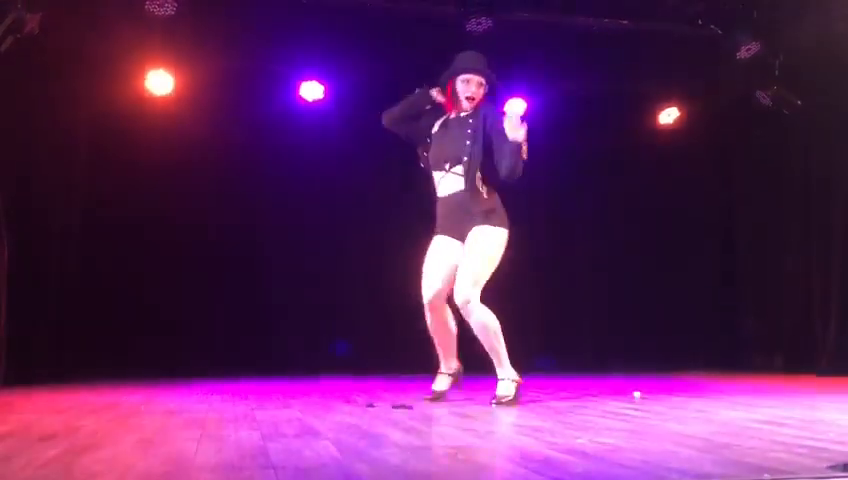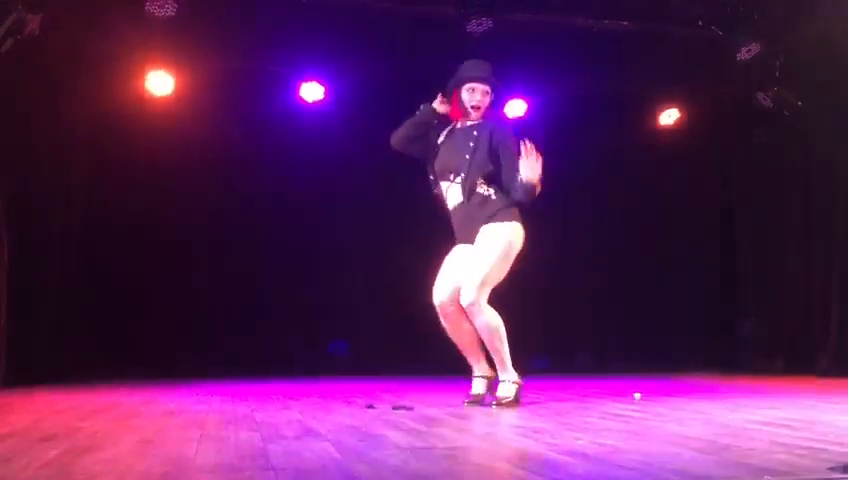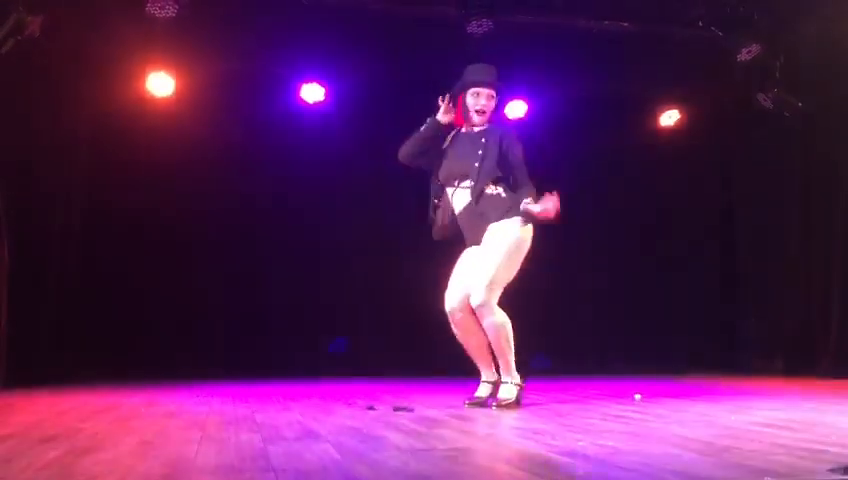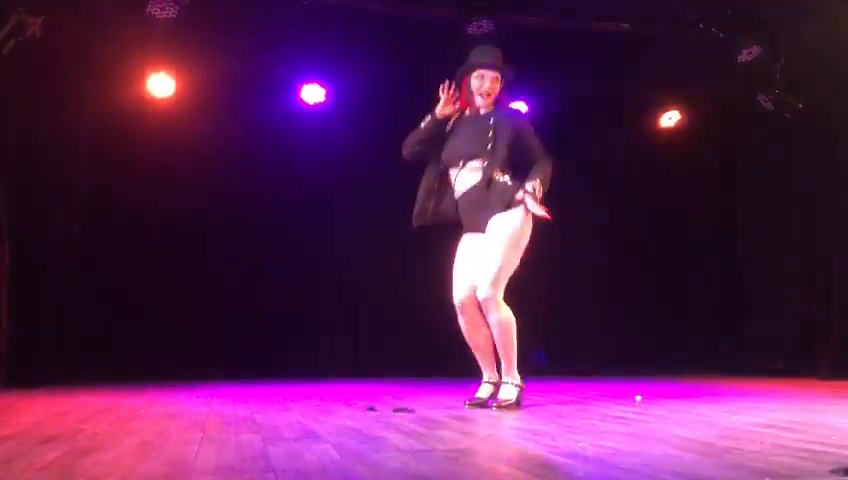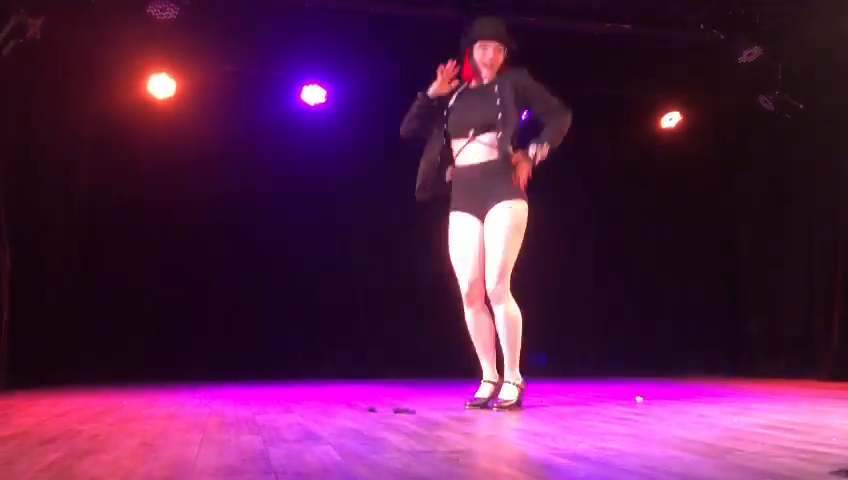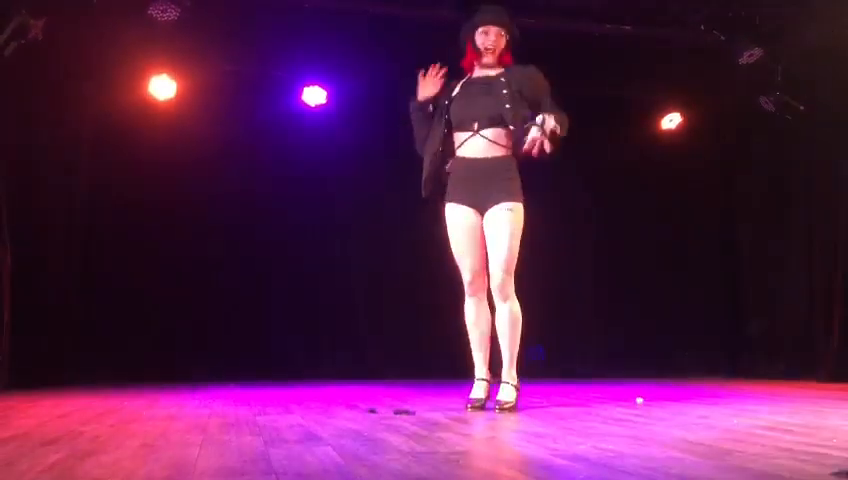
dt=0.1s
person 1, frame 1
left shoulder: (489, 120)
right shoulder: (436, 122)
left elbow: (506, 171)
right elbow: (390, 120)
left wrist: (516, 143)
right wrist: (429, 97)
left hip: (484, 221)
right hip: (449, 227)
left knee: (466, 297)
right knee: (431, 295)
left ankle: (507, 375)
right ankle: (448, 368)
person 1, frame 2
left shoulder: (496, 129)
right shoulder: (442, 133)
left elbow: (514, 187)
right elbow: (398, 142)
left wrist: (529, 179)
right wrist: (434, 110)
left hip: (498, 222)
right hip: (466, 233)
left knee: (471, 297)
right knee: (443, 300)
left ankle: (508, 377)
right ankle: (481, 372)
person 1, frame 3
left shoulder: (500, 137)
right shoulder: (447, 140)
left elbow: (521, 186)
right elbow: (407, 156)
left wrist: (536, 207)
right wrist: (438, 122)
left hip: (505, 222)
right hip: (474, 238)
left knee: (481, 298)
right knee: (455, 307)
left ankle: (511, 380)
right ankle: (489, 377)
person 1, frame 4
left shoulder: (509, 118)
right shoulder: (452, 126)
left elbow: (541, 161)
right elbow: (410, 152)
left wrist: (531, 192)
right wrist: (437, 117)
left hip: (506, 212)
right hip: (472, 225)
left knee: (487, 293)
right knee: (463, 301)
left ankle: (511, 379)
right ankle: (490, 378)
person 1, frame 5
left shoulder: (514, 83)
right shoulder: (451, 96)
left elbow: (560, 116)
right elbow: (409, 131)
left wrist: (535, 153)
right wrist: (432, 97)
left hip: (502, 192)
right hip: (463, 199)
left knee: (496, 286)
right knee: (469, 291)
left ankle: (512, 379)
right ankle: (489, 377)
person 1, frame 6
left shoulder: (522, 78)
right shoulder: (454, 88)
left elbow: (556, 119)
right elbow: (427, 144)
left wrist: (542, 129)
right wrist: (424, 102)
left hip: (501, 189)
right hip: (460, 191)
left knee: (501, 283)
right knee: (472, 284)
left ankle: (509, 380)
right ankle: (482, 379)
